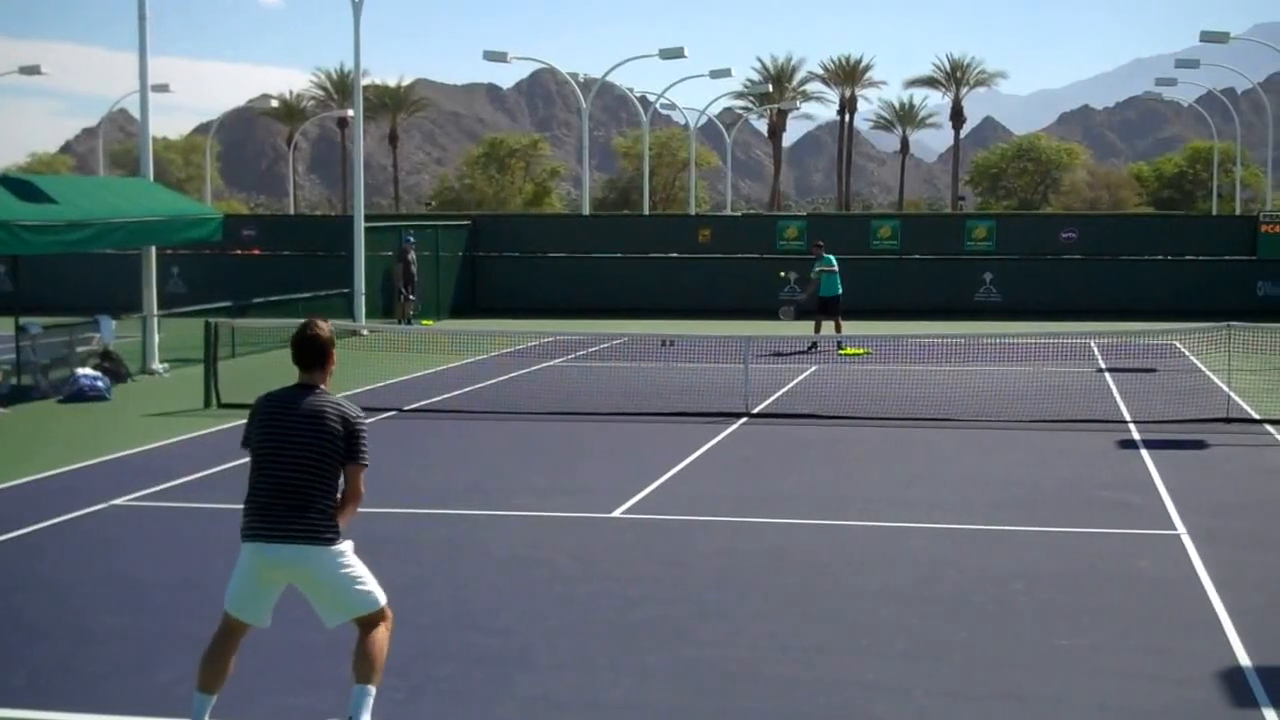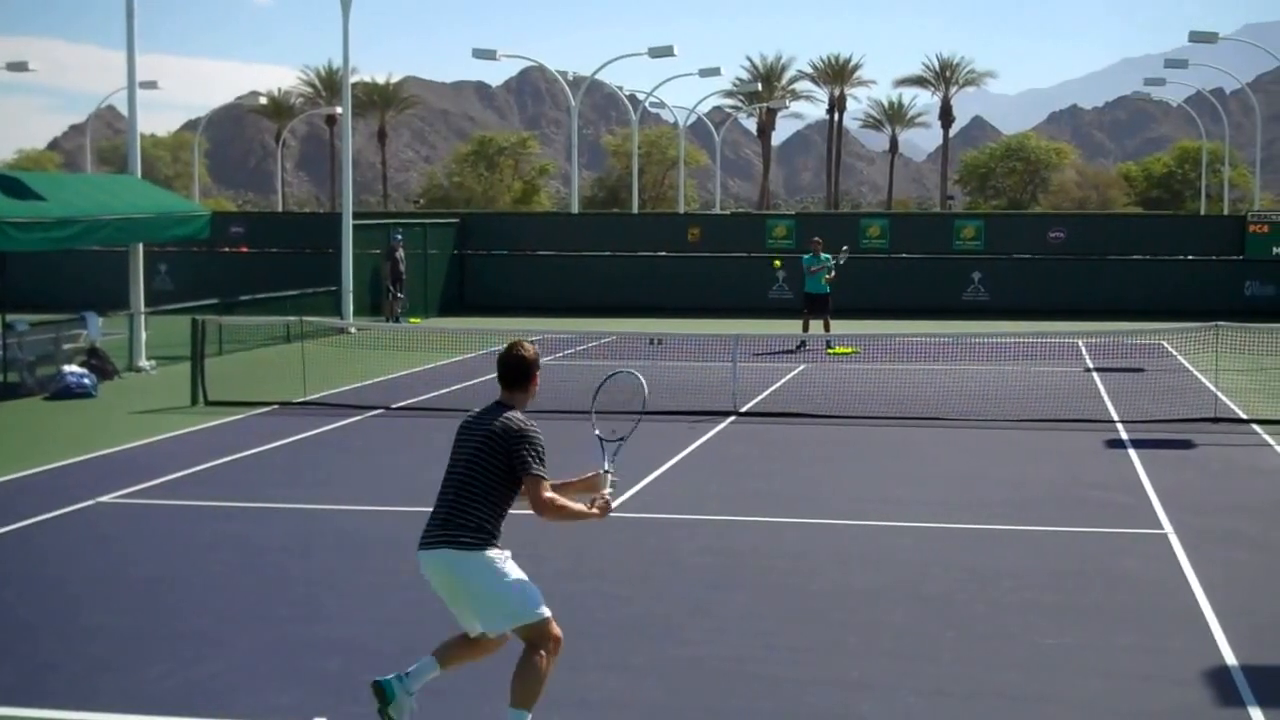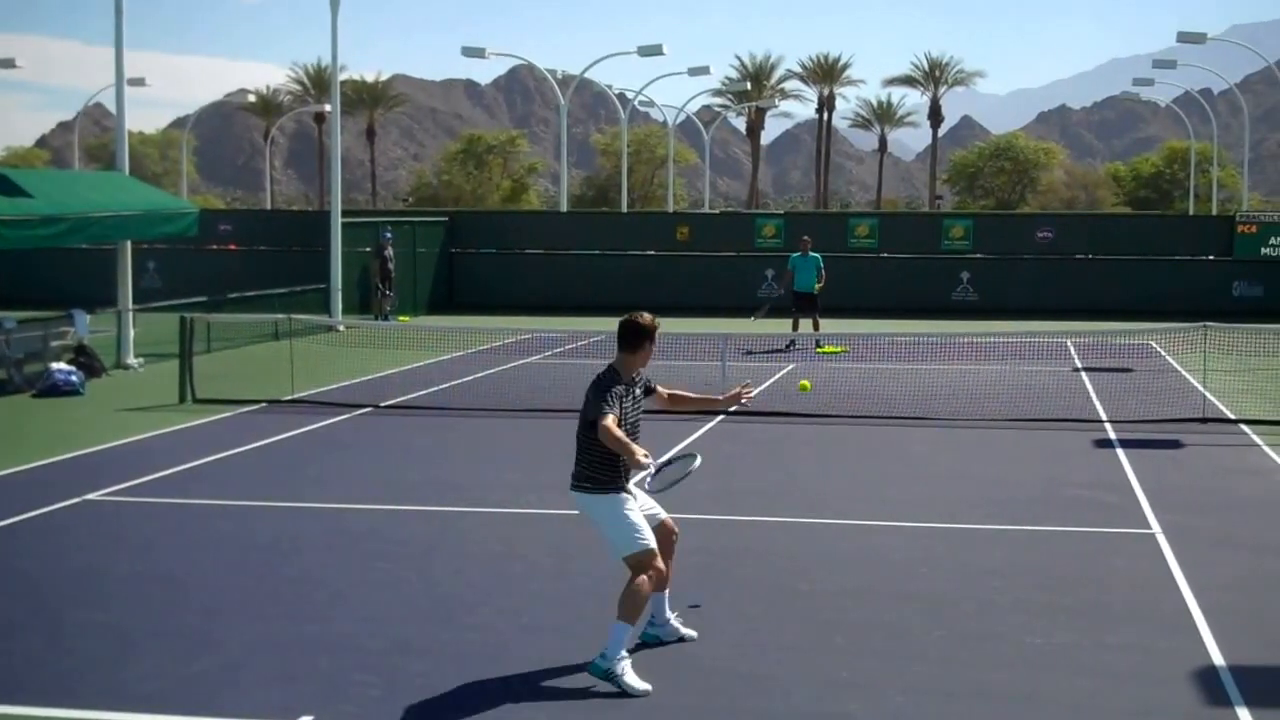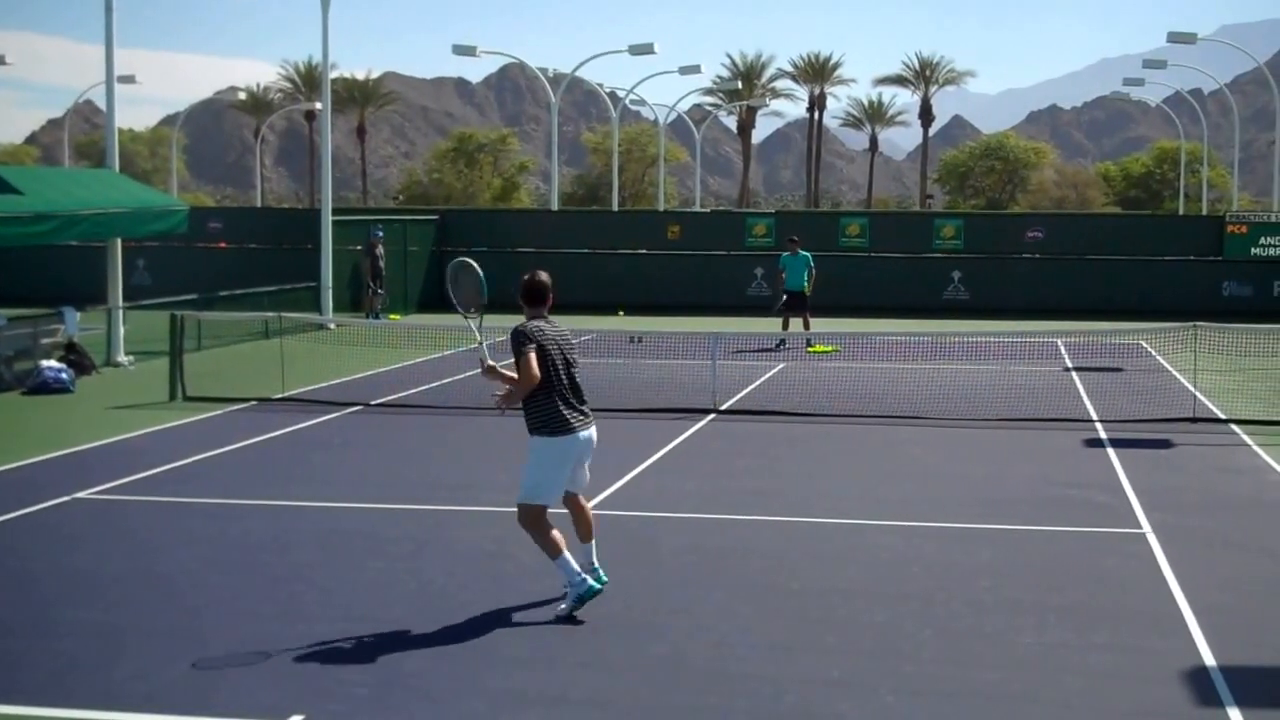
dt=0.7s
person 1, frame 1
left shoulder: (265, 406)
right shoulder: (350, 416)
left elbow: (259, 473)
right elbow: (355, 492)
left hip: (260, 541)
right hip: (318, 547)
left knee: (230, 630)
right knee: (378, 621)
person 1, frame 2
left shoulder: (474, 421)
right shoulder: (523, 430)
right elbow: (541, 503)
left wrist: (580, 486)
right wrist: (590, 511)
left hip: (437, 550)
right hip: (471, 554)
left knee: (489, 637)
right knee: (545, 640)
left ankle: (402, 684)
person 1, frame 3
left shoulder: (632, 381)
right shoulder: (610, 388)
left elbow: (667, 397)
right elbow: (604, 430)
left wrist: (721, 401)
right wrist: (633, 452)
left hip: (611, 489)
right hip: (601, 494)
left knee: (667, 535)
right knee: (647, 567)
left ankle: (660, 622)
right ankle: (612, 659)
person 1, frame 4
left shoulder: (523, 331)
right shoulder: (563, 333)
left elbow: (533, 377)
left wrist: (513, 397)
right wrist: (498, 373)
left hip: (552, 436)
right hip: (584, 430)
left knee: (530, 516)
right knee: (573, 496)
left ankle: (579, 583)
right ankle: (591, 569)
